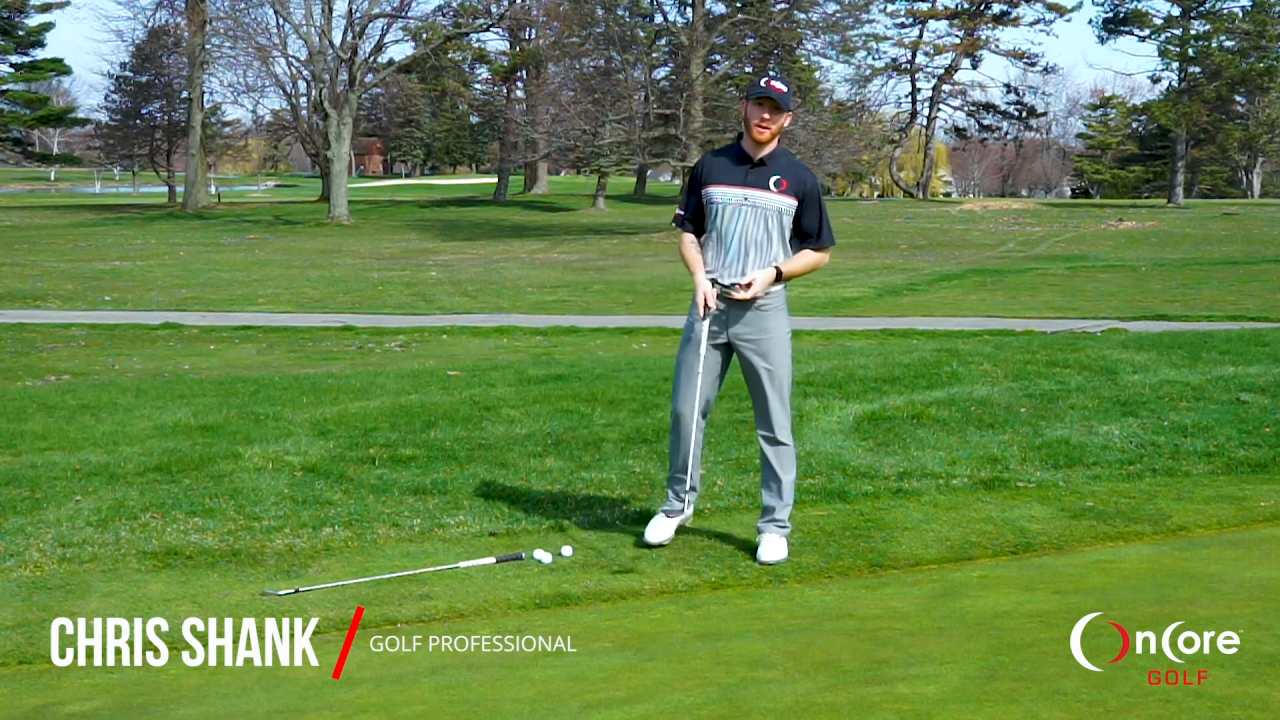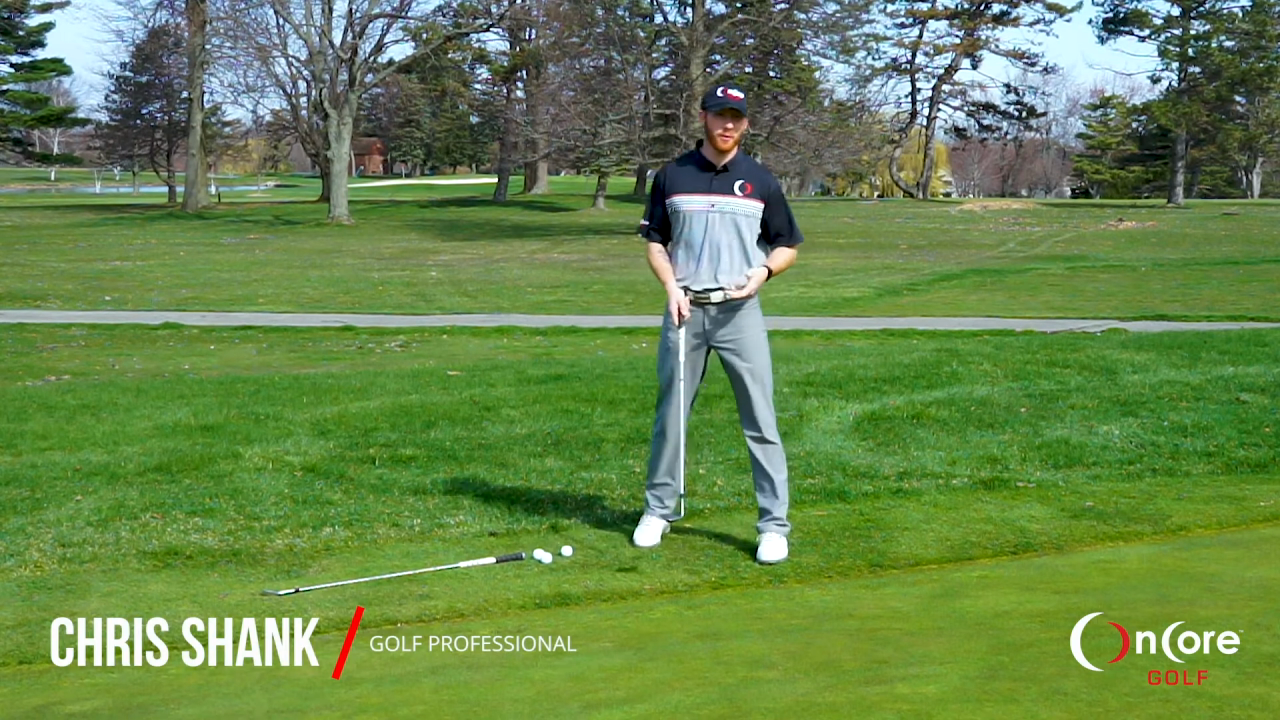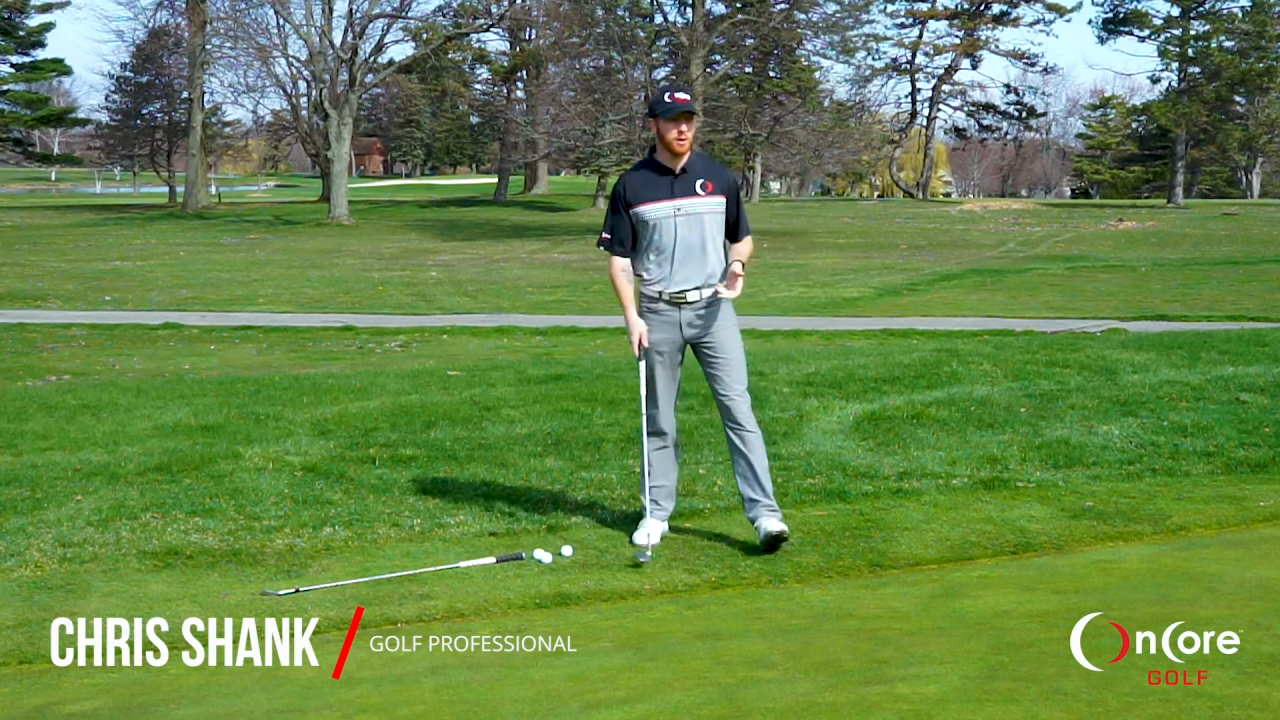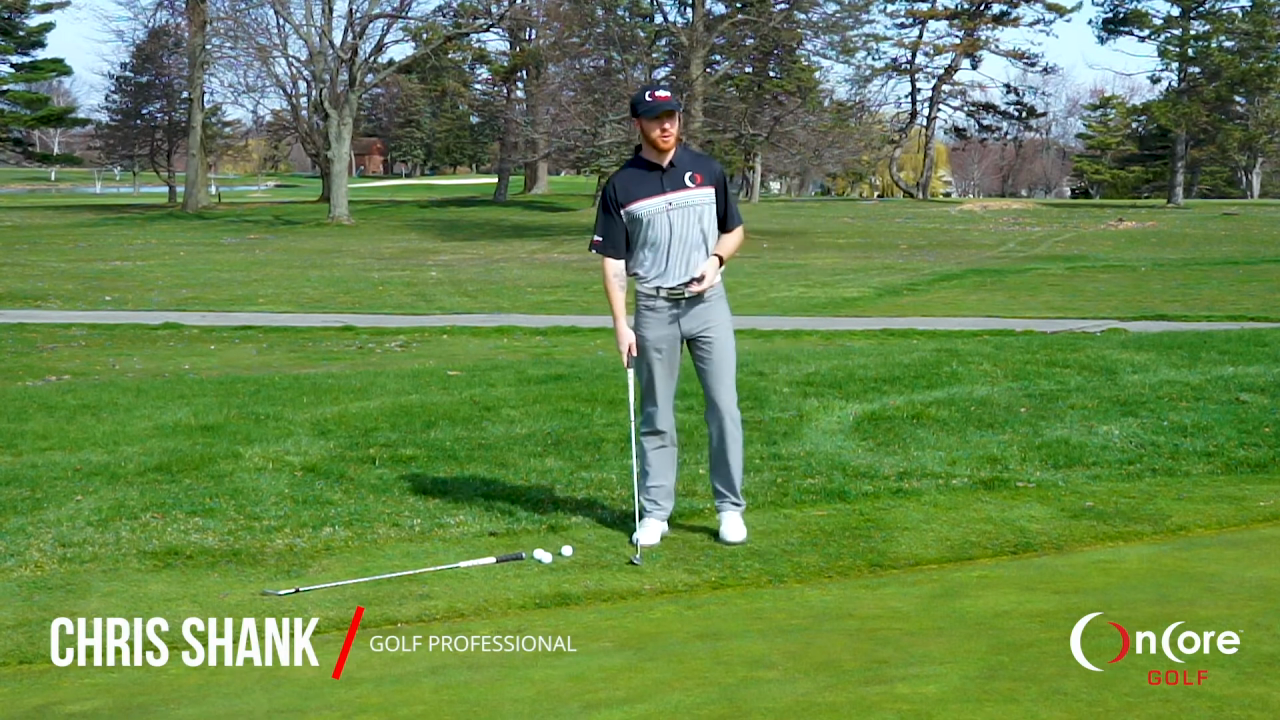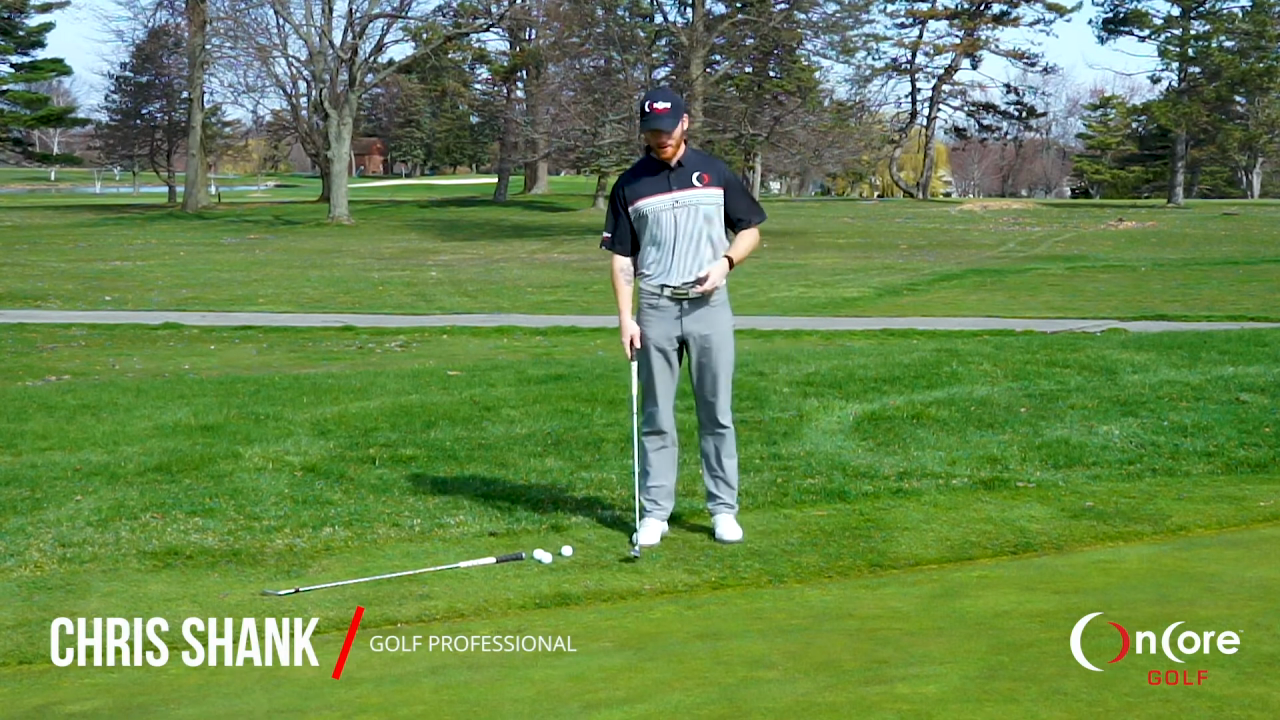
dt=0.3s
person 1, frame 1
left shoulder: (800, 178)
right shoulder: (709, 167)
left elbow: (818, 251)
right elbow: (689, 233)
left wrist: (772, 272)
right wrist: (700, 278)
left hip: (765, 310)
right hip: (710, 308)
left knee: (774, 425)
right knee: (686, 410)
left ankle: (775, 526)
right ankle: (678, 502)
person 1, frame 2
left shoulder: (762, 181)
right shoulder: (671, 176)
left elbow: (787, 246)
right elbow: (656, 242)
left wrist: (764, 271)
right wrist: (671, 286)
left hip: (739, 312)
right hip: (686, 311)
left knee: (760, 421)
right knee: (670, 416)
left ankle: (773, 526)
right ankle: (659, 510)
person 1, frame 3
left shoulder: (721, 178)
right shoulder: (630, 185)
left elbow: (741, 238)
right elbow: (618, 256)
left wrist: (737, 266)
right wrist: (631, 316)
left hip: (712, 309)
right hip: (658, 313)
left knee: (737, 409)
right knee: (658, 419)
left ankle: (765, 513)
right ankle: (656, 512)
person 1, frame 4
left shoulder: (708, 170)
right shoulder: (619, 186)
left elbow: (733, 230)
right elbow: (613, 261)
left wrist: (717, 260)
right wrist: (620, 324)
left hip: (707, 304)
right hip: (654, 309)
left knee: (722, 408)
right knee: (656, 416)
left ankle: (729, 506)
right ankle: (655, 512)
person 1, frame 5
left shoulder: (716, 172)
right shoulder: (629, 184)
left elbow: (750, 229)
right elbow: (622, 256)
left wrist: (725, 262)
right wrist: (625, 318)
left hip: (710, 306)
right hip: (656, 308)
left knee: (716, 413)
right knee: (657, 415)
left ankle: (723, 507)
right ankle: (655, 512)
